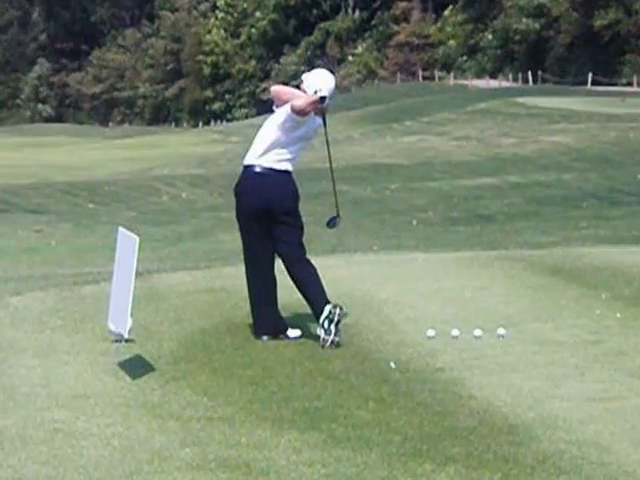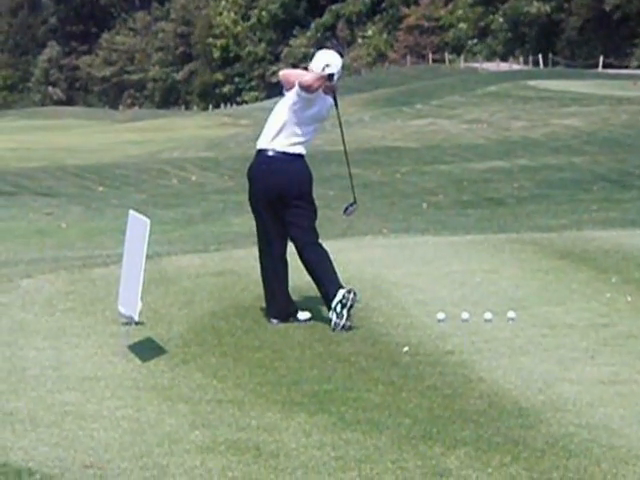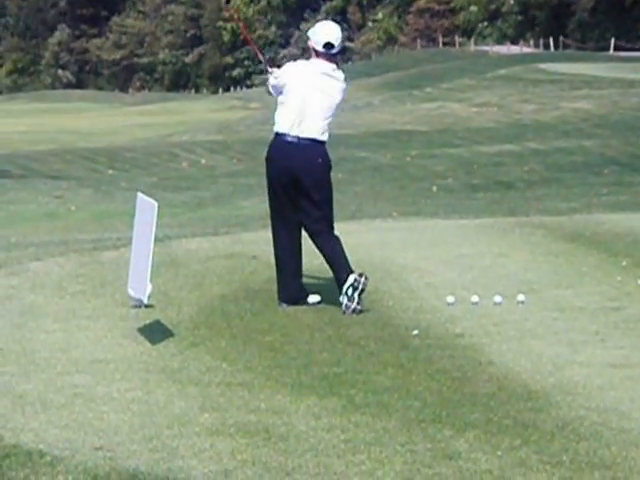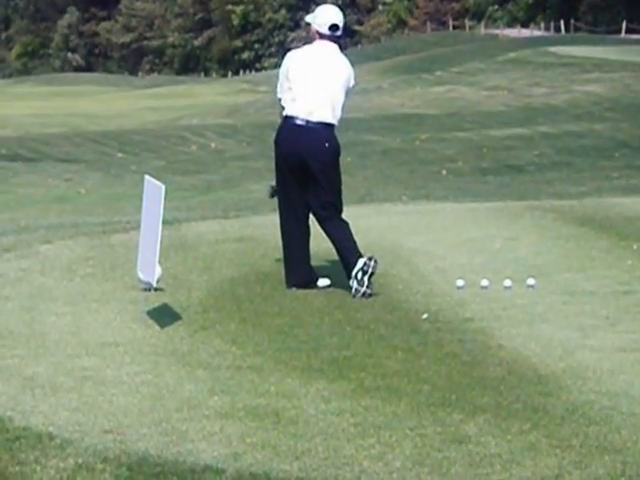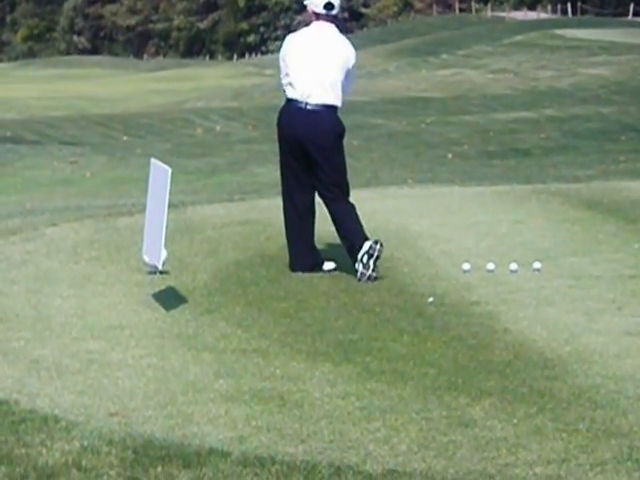
dt=1s
person 1, frame 1
left shoulder: (301, 114)
right shoulder: (315, 121)
left elbow: (299, 105)
right elbow: (276, 90)
left wrist: (313, 97)
right wrist: (315, 101)
left hip: (252, 184)
right hip: (282, 185)
left knee: (258, 260)
right knee: (295, 255)
left ankle: (268, 325)
right ankle: (324, 308)
person 1, frame 2
left shoulder: (308, 94)
right shoulder: (326, 103)
left elbow: (305, 81)
right elbow: (285, 75)
left wrist: (320, 76)
right wrist: (327, 82)
left hip: (266, 168)
right hip: (295, 170)
left knee: (271, 243)
right knee: (307, 239)
left ankle: (280, 308)
right ankle: (336, 293)
person 1, frame 3
left shoulder: (293, 71)
right shoulder: (338, 80)
left elbow: (273, 85)
left wrist: (275, 75)
left hip: (282, 150)
right hip: (314, 155)
left knee: (285, 225)
right knee: (320, 225)
left ankle: (290, 292)
right ankle: (347, 279)
person 1, frame 4
left shoulder: (294, 57)
right shoulder: (345, 67)
left elbow: (283, 99)
right elbow: (339, 106)
left hip: (290, 133)
right hip: (321, 138)
left knee: (292, 207)
right knee: (327, 209)
left ankle: (299, 275)
right ankle: (356, 263)
person 1, frame 5
left shoulder: (292, 41)
right shoulder: (345, 47)
left elbow: (285, 81)
right elbow: (344, 90)
left hip: (292, 117)
right hip: (324, 121)
left knee: (296, 190)
right knee: (334, 191)
left ankle: (303, 258)
right ankle: (361, 246)
